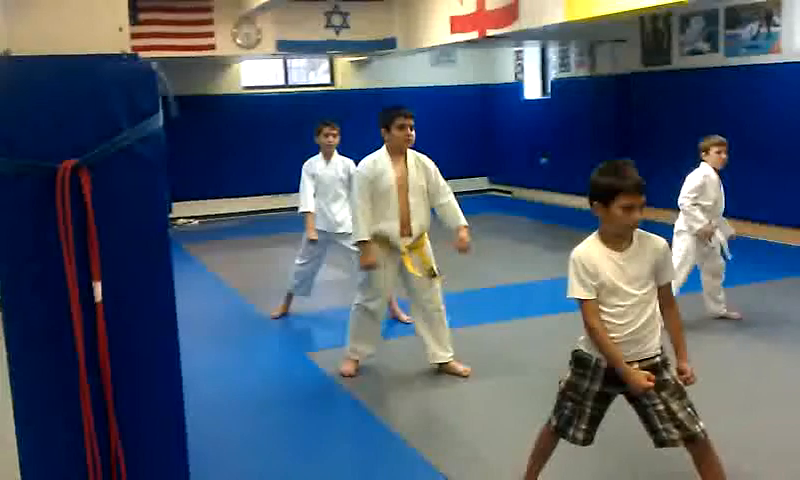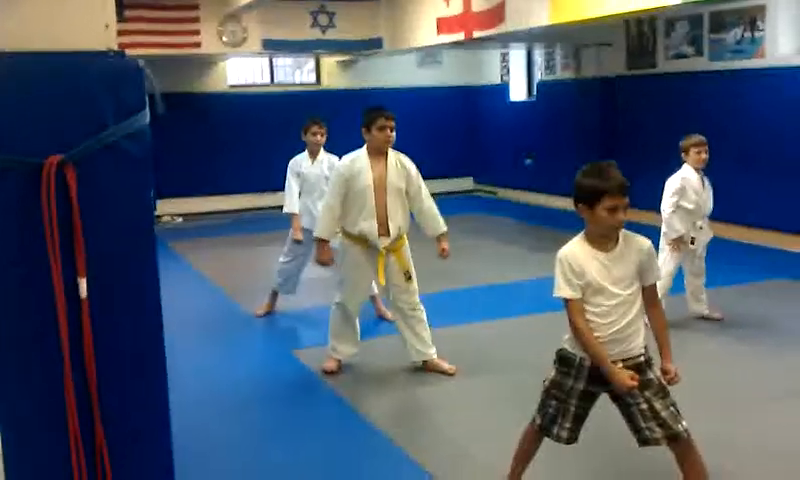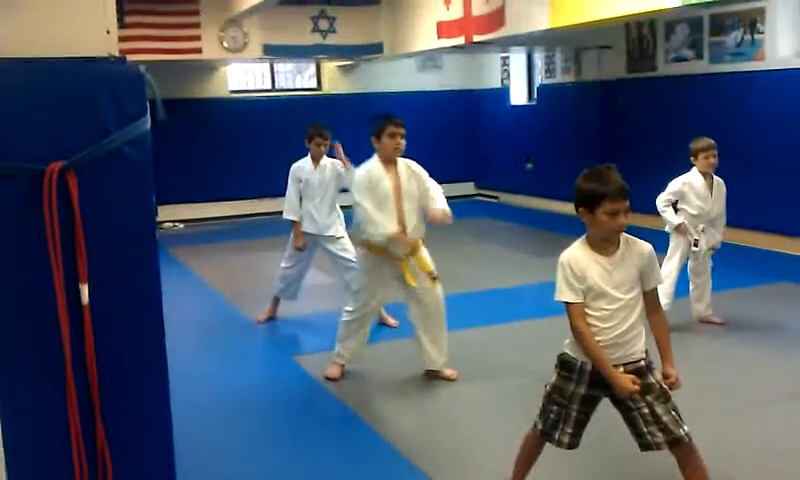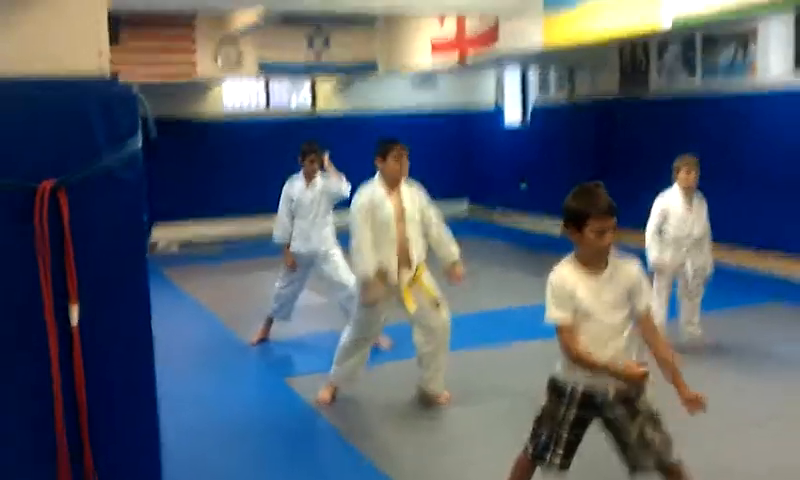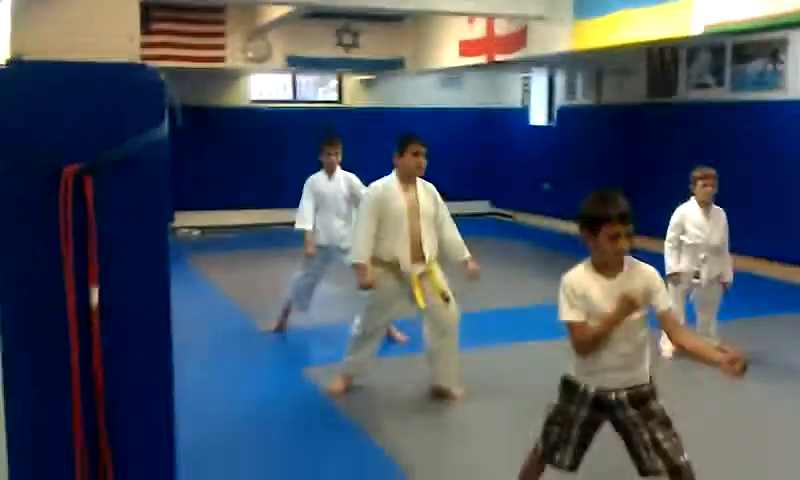
dt=0.4s
person 1, frame 1
left shoulder: (656, 247)
right shoulder: (584, 256)
left elbow: (668, 305)
right elbow: (593, 323)
left wrist: (682, 358)
right wrist: (626, 372)
left hip: (648, 359)
right hip: (598, 360)
left knee: (697, 437)
right knee: (557, 426)
person 1, frame 2
left shoulder: (642, 248)
right shoulder: (570, 256)
left elbow: (653, 305)
right elbow: (578, 322)
left wrist: (666, 358)
right wrist: (611, 371)
left hip: (633, 358)
right hip: (582, 358)
left knee: (679, 436)
right knee: (541, 425)
person 1, frame 3
left shoulder: (643, 252)
right shoulder: (571, 260)
left elbow: (654, 310)
right elbow: (579, 326)
left wrist: (668, 363)
right wrist: (612, 376)
left hip: (634, 362)
right hip: (583, 362)
left knee: (680, 440)
right knee: (542, 431)
person 1, frame 4
left shoulder: (630, 272)
right shoulder: (561, 280)
left elbow: (650, 333)
right elbow: (570, 347)
left wrist: (681, 387)
right wrist: (617, 370)
left hip: (622, 388)
right hip: (574, 387)
right knee: (535, 454)
person 1, frame 5
left shoulder: (645, 274)
right shoulder: (574, 281)
left elbow: (676, 331)
right elbow: (581, 346)
left wrist: (719, 357)
right wrist: (618, 313)
left hip: (635, 390)
right hip: (586, 389)
right knee: (544, 453)
person 2, frame 1
left shoulder: (422, 163)
right shoulder: (369, 166)
left elbow: (443, 197)
right elbow: (361, 210)
left wrist: (461, 227)
right wrist: (365, 248)
left hip: (416, 245)
right hip: (382, 246)
left knee: (430, 300)
right knee: (368, 301)
left ankle: (443, 358)
right ankle: (354, 355)
person 2, frame 2
left shoulder: (403, 164)
right shoulder: (349, 165)
left elbow: (422, 202)
right elbow: (332, 205)
left wrist: (441, 235)
right wrist: (322, 243)
left hip: (395, 245)
right hip: (358, 245)
left knee: (408, 300)
right knee: (347, 301)
left ankle: (426, 356)
right ankle: (337, 353)
person 2, frame 3
left shoulder: (412, 169)
right shoulder: (365, 175)
left elbow: (433, 191)
right elbow: (368, 213)
left wrist: (439, 210)
right wrist: (397, 237)
left hip: (413, 250)
right hip: (376, 252)
left knee: (431, 302)
right knee: (361, 308)
left ankle: (434, 364)
right ankle: (339, 359)
person 2, frame 4
left shoulder: (414, 191)
right shoulder: (364, 197)
left elbow: (434, 227)
right elbow: (361, 242)
left wrist: (453, 261)
right wrist: (368, 282)
left hip: (415, 275)
right hip: (381, 278)
left knee: (437, 325)
right knee: (361, 332)
left ankle: (431, 386)
right ankle: (334, 382)
person 2, frame 5
left shoulder: (429, 191)
right shoulder: (378, 191)
left elbow: (446, 227)
right elbow: (365, 230)
left wrist: (466, 259)
right wrist: (362, 267)
left hip: (424, 270)
right hip: (389, 271)
left knee: (446, 319)
right knee: (369, 324)
left ankle: (443, 383)
right ankle: (347, 374)
person 3, frame 1
left shoulder: (347, 164)
right shoulder: (309, 165)
right elbow: (307, 197)
right wrist: (310, 228)
left hip: (345, 224)
right hip: (319, 225)
right knee: (305, 263)
left ankle: (393, 308)
right ankle: (286, 304)
person 3, frame 2
left shoulder: (333, 162)
right shoulder: (295, 163)
right elbow: (292, 196)
right wrist: (296, 228)
right hip: (305, 222)
right knee: (289, 262)
left ankle: (379, 306)
right ankle: (271, 302)
person 3, frame 3
left shoulder: (335, 166)
right shoulder: (297, 168)
right elbow: (293, 203)
left wrist: (343, 159)
right wrist: (297, 234)
left hip: (332, 228)
right hip: (306, 229)
left knee: (354, 266)
right knee: (290, 268)
left ankle: (380, 312)
right ankle: (273, 308)
person 3, frame 4
left shoulder: (326, 183)
right shoulder: (291, 187)
left elbow: (343, 191)
right elbow: (284, 222)
left wrist: (328, 166)
right wrist: (287, 253)
left hip: (325, 248)
right hip: (300, 250)
left knee: (347, 285)
right knee: (285, 289)
right ankle: (265, 329)
person 3, frame 5
left shoulder: (350, 179)
right shoulder: (312, 182)
left elbow: (364, 201)
right elbow: (306, 211)
right wrist: (308, 242)
left hip: (346, 240)
right hip: (322, 241)
right knee: (304, 279)
left ankle: (387, 326)
right ankle: (283, 318)
person 4, frame 1
left shoulder: (715, 178)
right shoulder: (700, 175)
right elbow: (684, 201)
left wrist: (726, 230)
right wrist: (702, 225)
left hip: (707, 233)
right hip: (690, 231)
left knee: (715, 270)
right knee: (678, 272)
left ankle: (718, 308)
person 4, frame 2
left shoulder: (704, 180)
right shoulder: (679, 179)
left elbow: (703, 210)
right elbow: (667, 208)
left wrist: (704, 231)
right wrist: (676, 234)
left hip: (697, 233)
right hip: (678, 232)
left knee: (697, 272)
right knee: (665, 273)
left ankle: (700, 309)
person 4, frame 3
left shoulder: (719, 184)
right shoulder: (684, 182)
left elbow: (720, 213)
right elbow: (662, 201)
left wrist: (716, 238)
right wrist: (676, 223)
left hip: (704, 235)
right hip: (684, 232)
left knee: (702, 275)
right knee: (670, 272)
left ankle: (703, 312)
person 4, frame 4
left shoulder: (700, 203)
right shoulder: (665, 201)
left elbow: (704, 235)
right elbow: (652, 231)
left wrist: (707, 266)
right wrist: (655, 259)
left hip: (692, 259)
right hip: (668, 257)
left knee: (692, 297)
right knee: (660, 298)
left ankle: (693, 332)
person 4, frame 5
left shoulder: (720, 214)
right shoulder: (683, 212)
left elbow: (723, 246)
right elbow: (671, 242)
left wrist: (726, 275)
right wrist: (673, 269)
left hip: (710, 268)
right hip: (686, 267)
left knee: (708, 308)
right knee: (676, 306)
left ankle: (709, 342)
right ankle: (668, 344)
